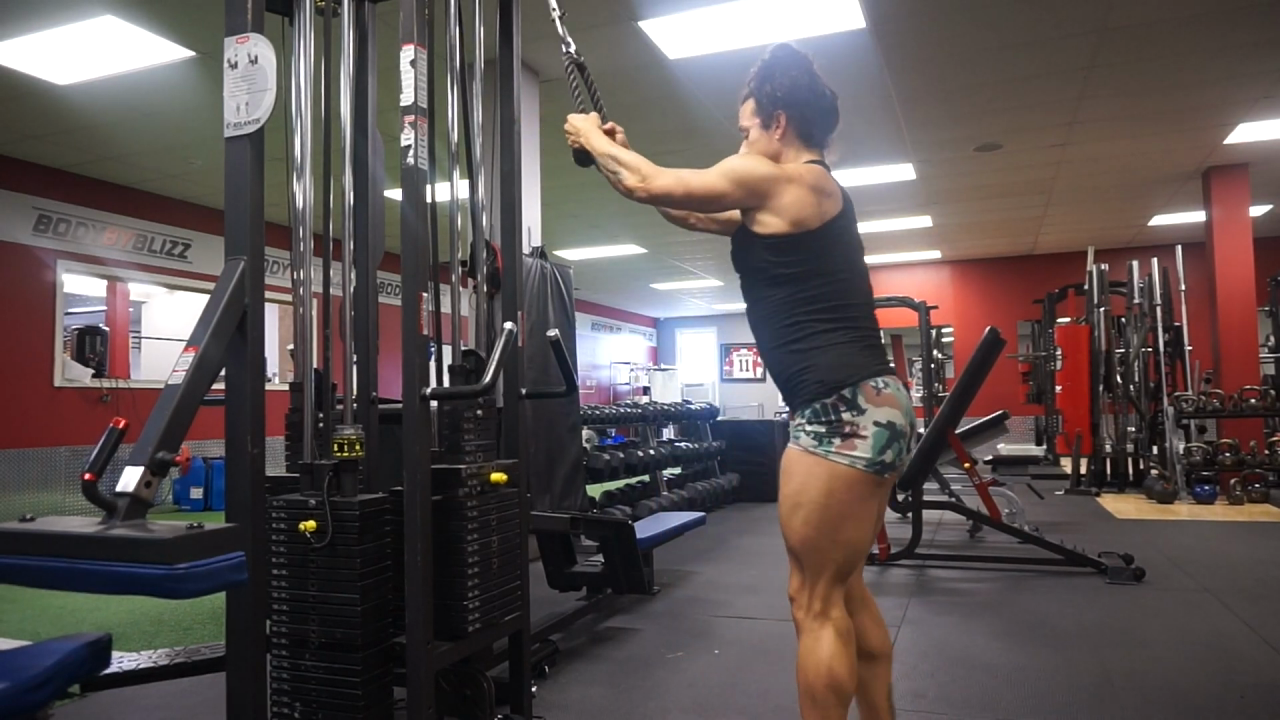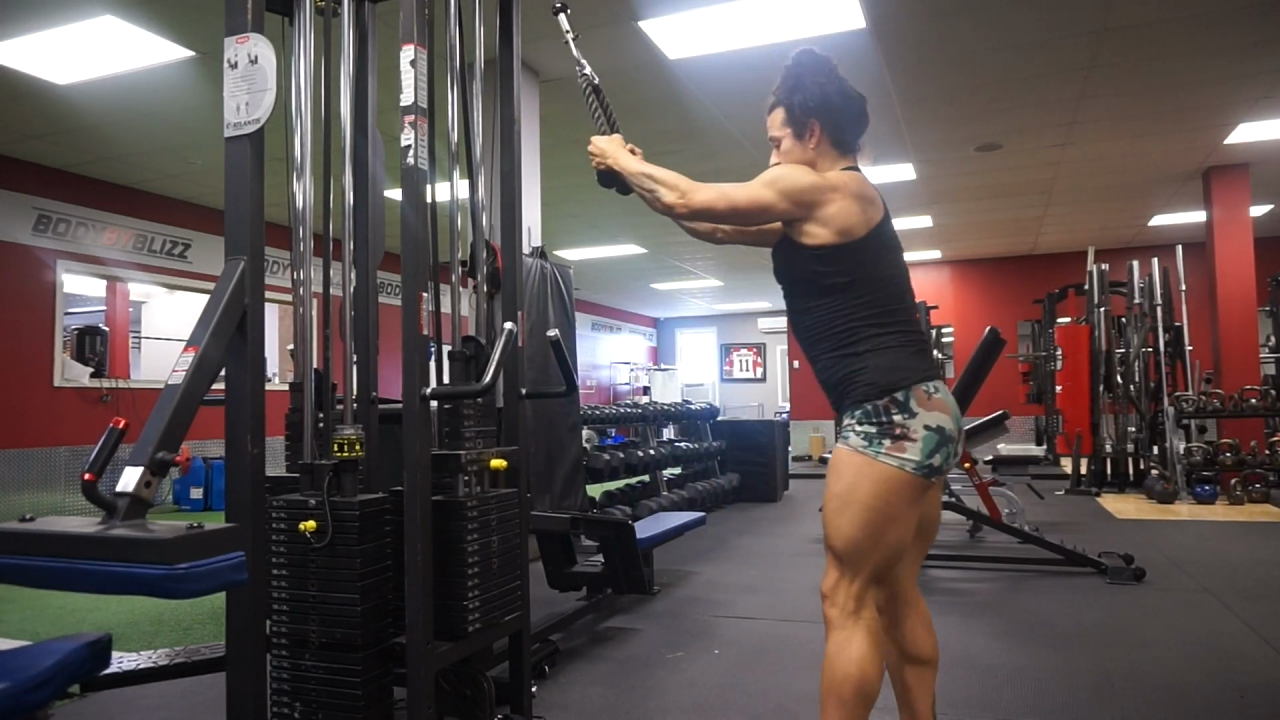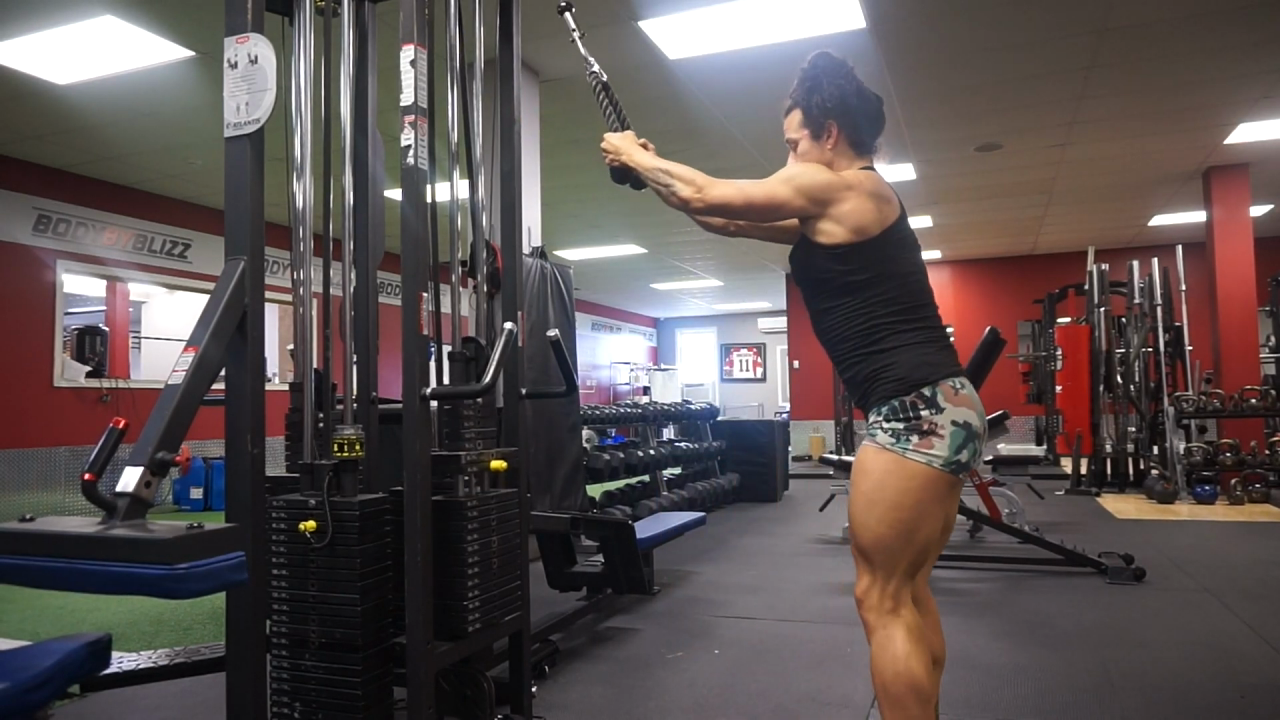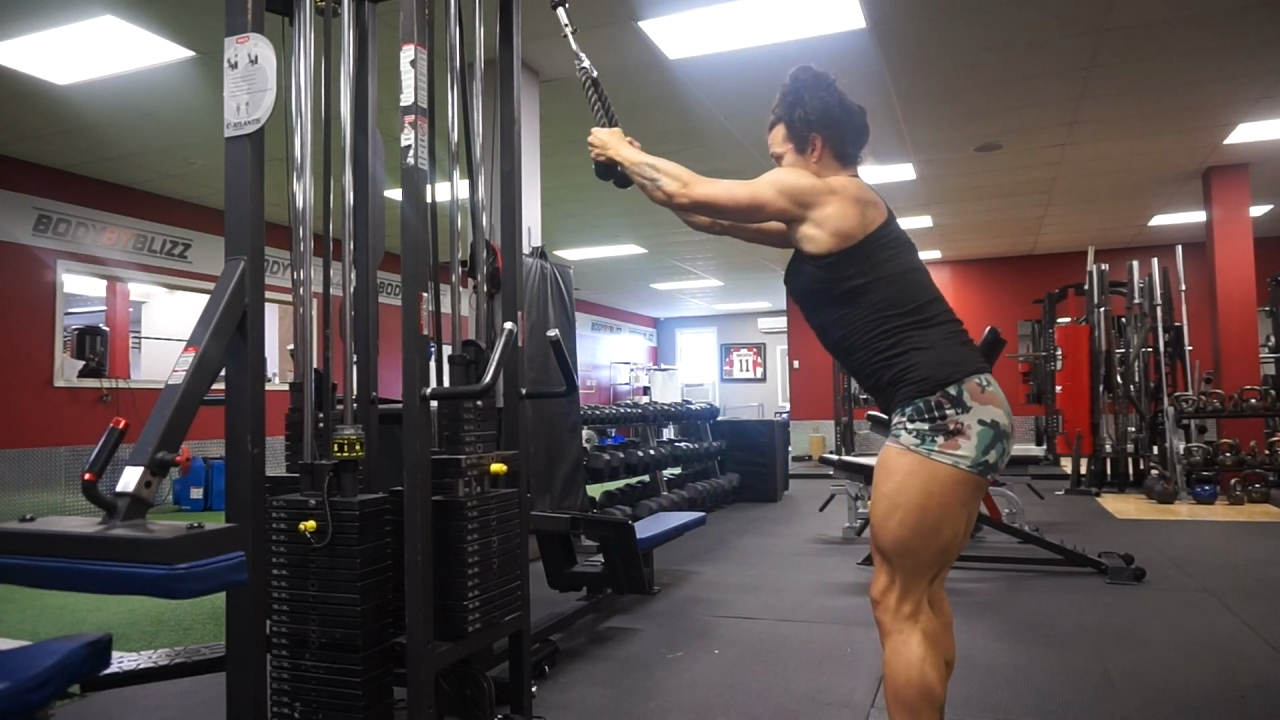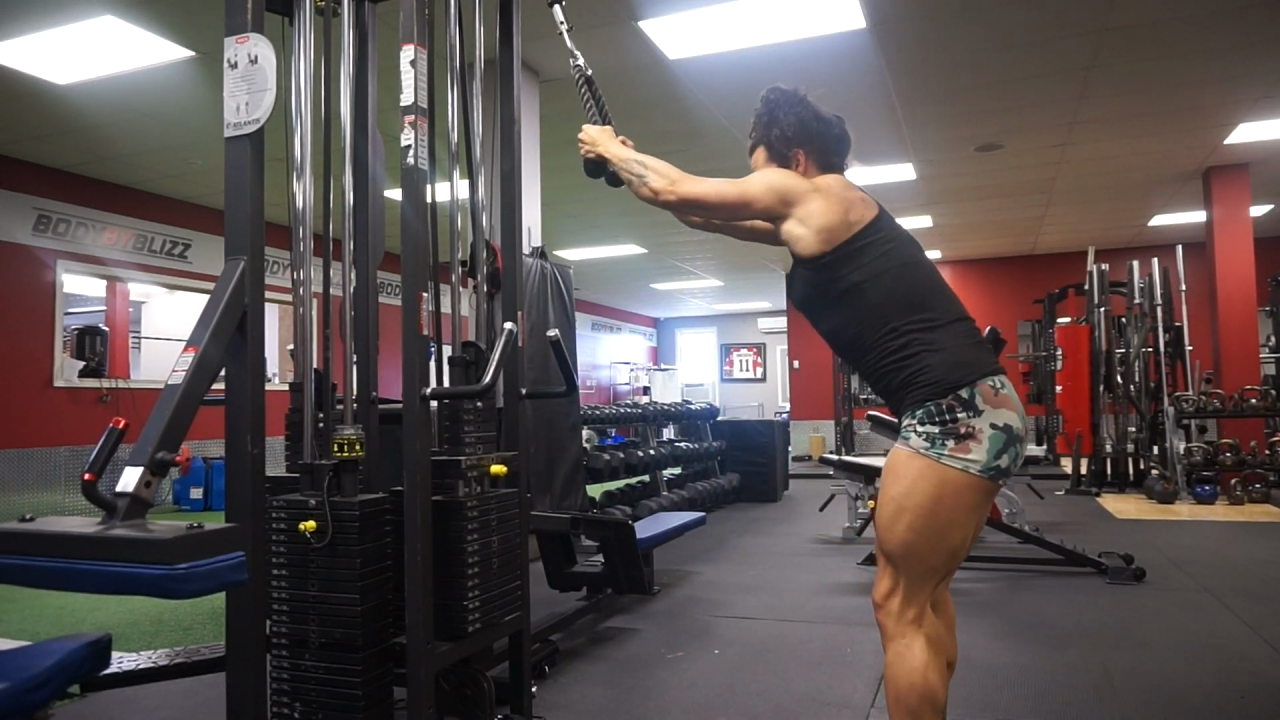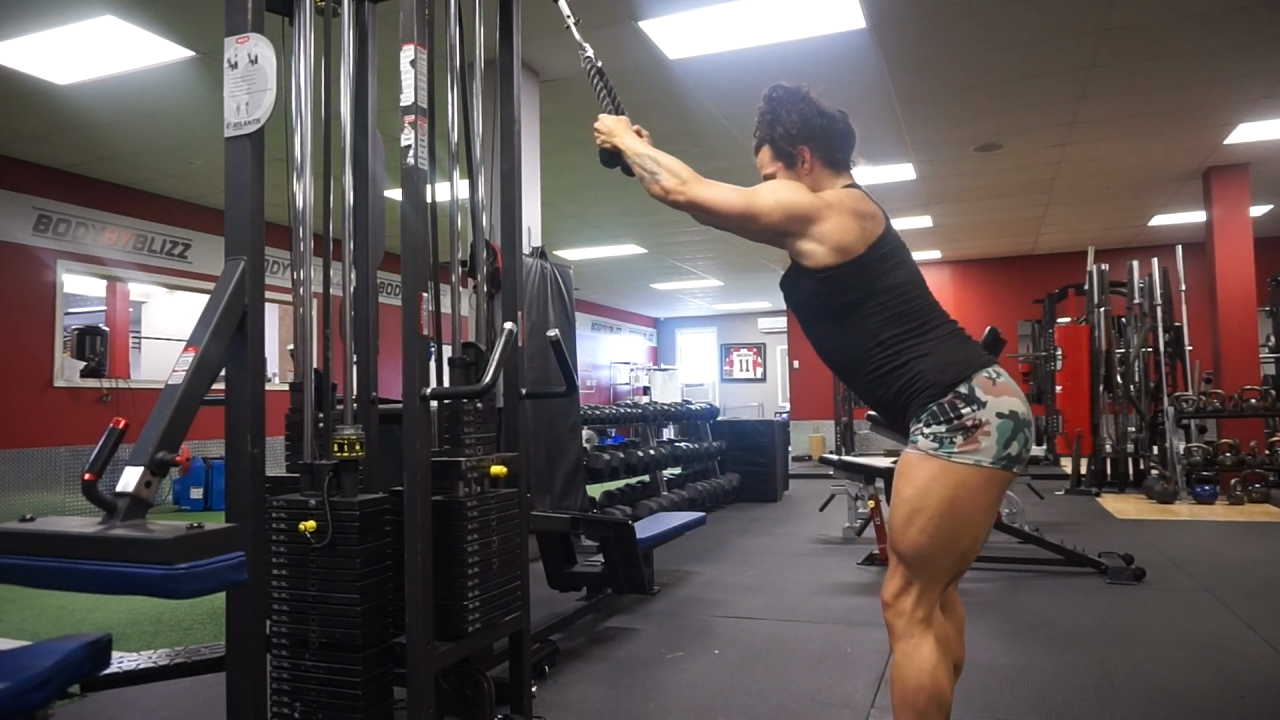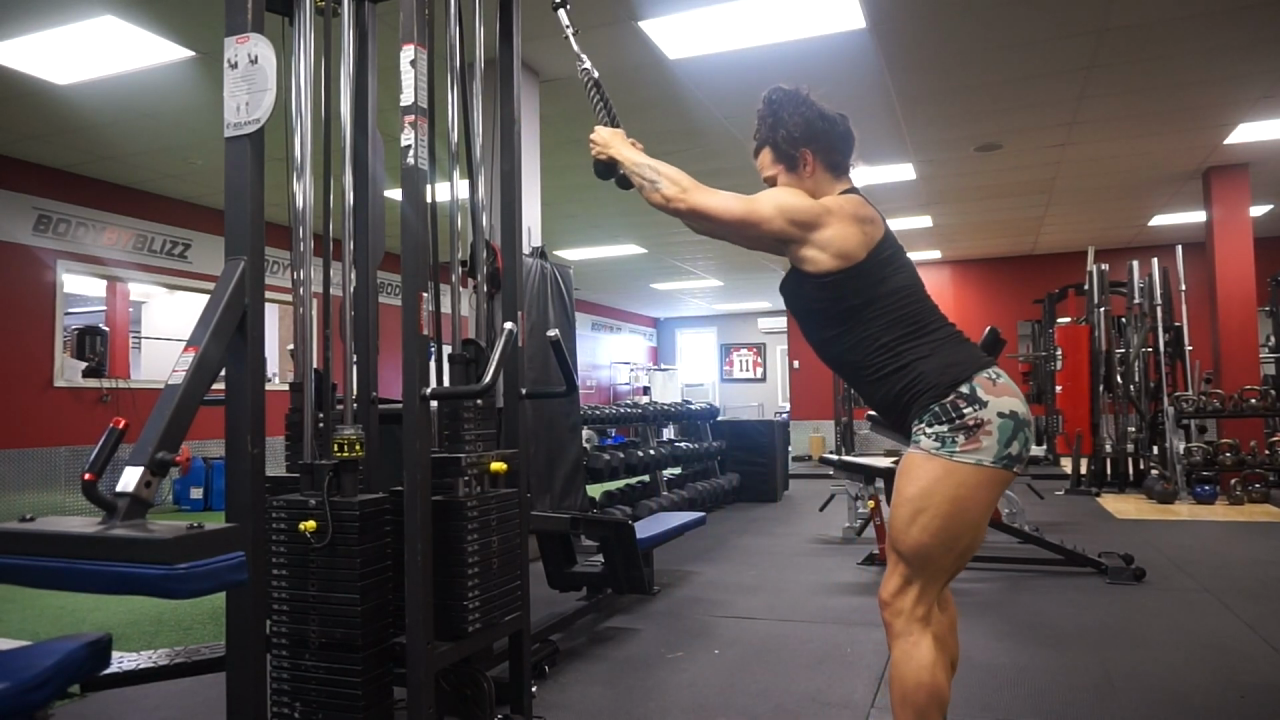
dt=0.3s
person 1, frame 1
left shoulder: (779, 181)
right shoulder: (806, 195)
left elbow: (649, 185)
right elbow: (694, 214)
left wrist: (591, 139)
right wrist: (619, 152)
left hip: (843, 412)
right hip: (867, 409)
left knee: (815, 600)
right knee: (841, 591)
person 1, frame 2
left shoulder: (821, 190)
right shoulder: (830, 207)
left elbow: (691, 203)
right elbow: (717, 227)
left wrist: (619, 160)
right wrist: (641, 174)
left hip: (891, 414)
right hip: (908, 412)
left knee: (846, 600)
right knee: (893, 593)
person 1, frame 3
left shoulder: (837, 188)
right shoulder: (838, 206)
left elbow: (706, 196)
right elbow: (731, 221)
left wrist: (634, 156)
right wrist: (651, 172)
left hip: (917, 412)
right hip: (935, 411)
left knee: (882, 600)
right knee: (905, 594)
person 1, frame 4
left shoulder: (823, 194)
right shoulder: (831, 215)
left elbow: (691, 194)
right elbow: (716, 217)
left wrist: (620, 151)
right wrist: (640, 170)
left hip: (941, 411)
right hip: (955, 408)
left knee: (896, 602)
right knee: (918, 596)
person 1, frame 5
left shoulder: (816, 196)
right shoulder: (826, 215)
left elbow: (678, 190)
right elbow: (711, 216)
left wrist: (609, 149)
right wrist: (629, 164)
left hip: (954, 410)
right hip: (976, 406)
left knee: (899, 604)
right knee: (923, 597)
person 1, frame 6
left shoulder: (821, 208)
right shoulder: (833, 220)
left elbow: (689, 191)
right elbow: (719, 209)
left wrist: (622, 141)
right wrist: (643, 154)
left hip: (959, 410)
right hip: (973, 406)
left knee: (908, 604)
right knee: (932, 596)
person 1, frame 7
left shoulder: (822, 216)
right shoulder: (833, 225)
left elbow: (688, 200)
right elbow: (716, 218)
left wrist: (621, 151)
right wrist: (639, 167)
left hip: (962, 413)
right hip: (973, 408)
left knee: (905, 602)
right knee: (925, 595)
